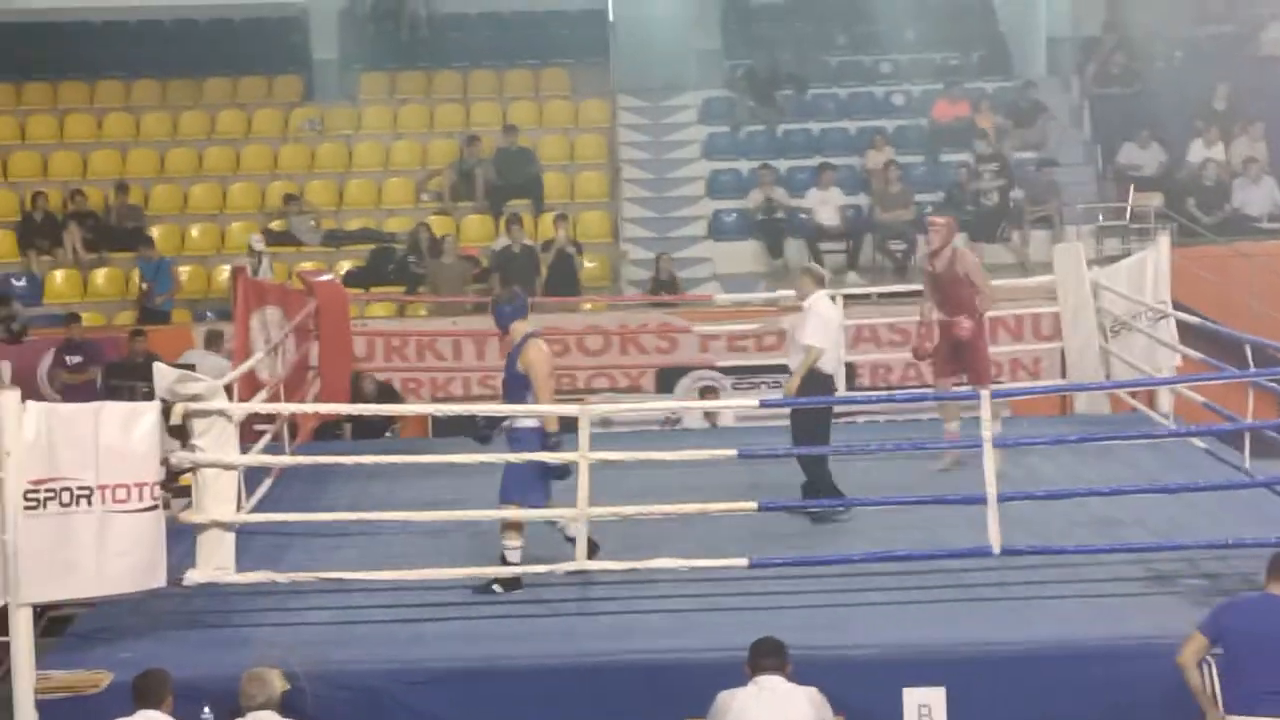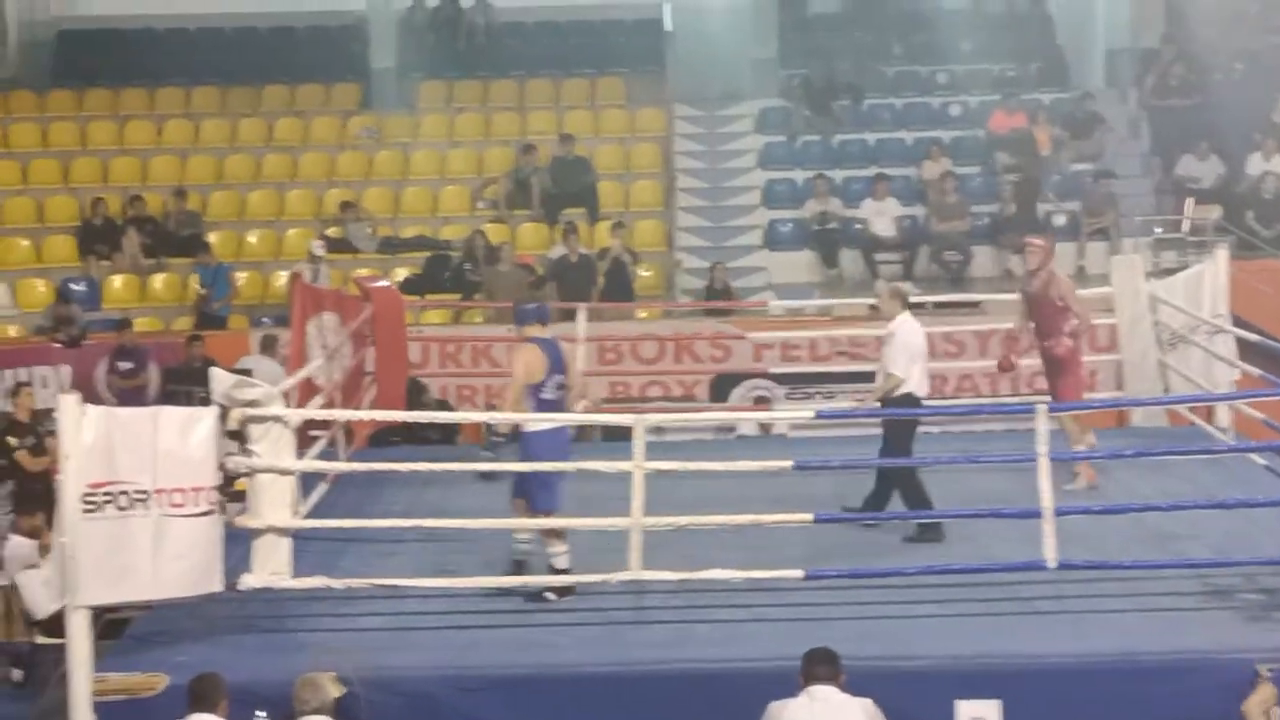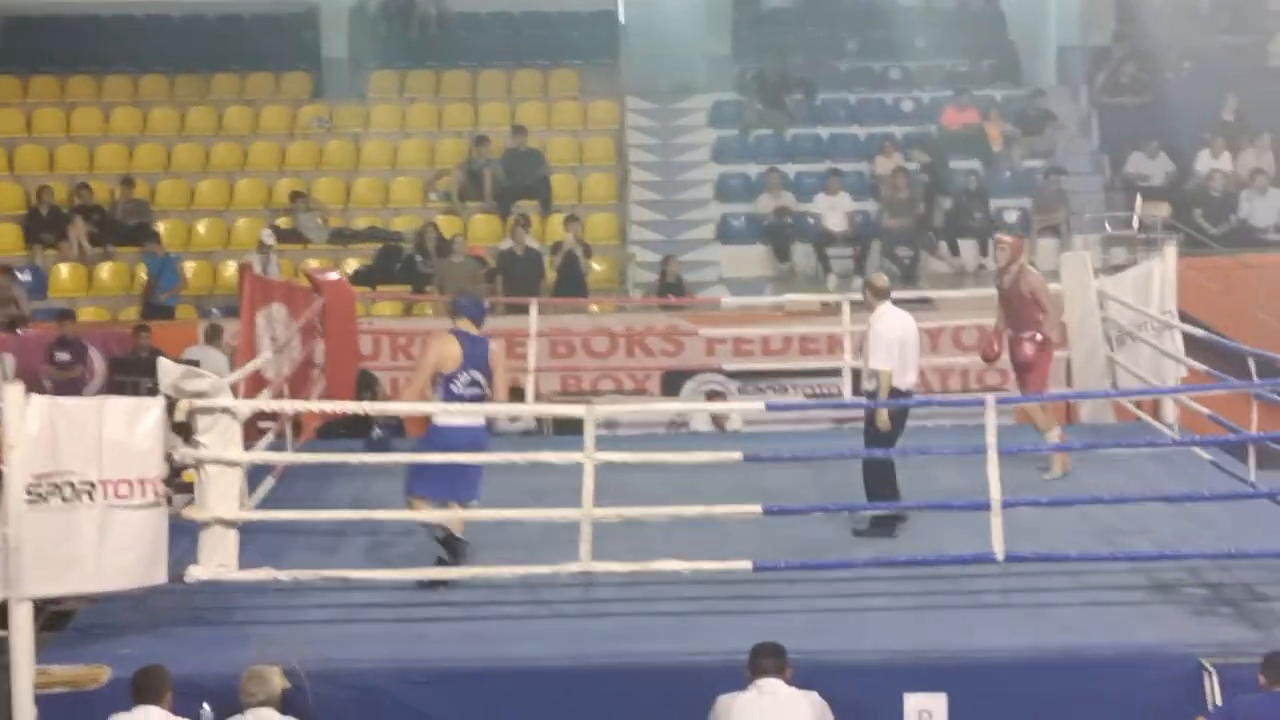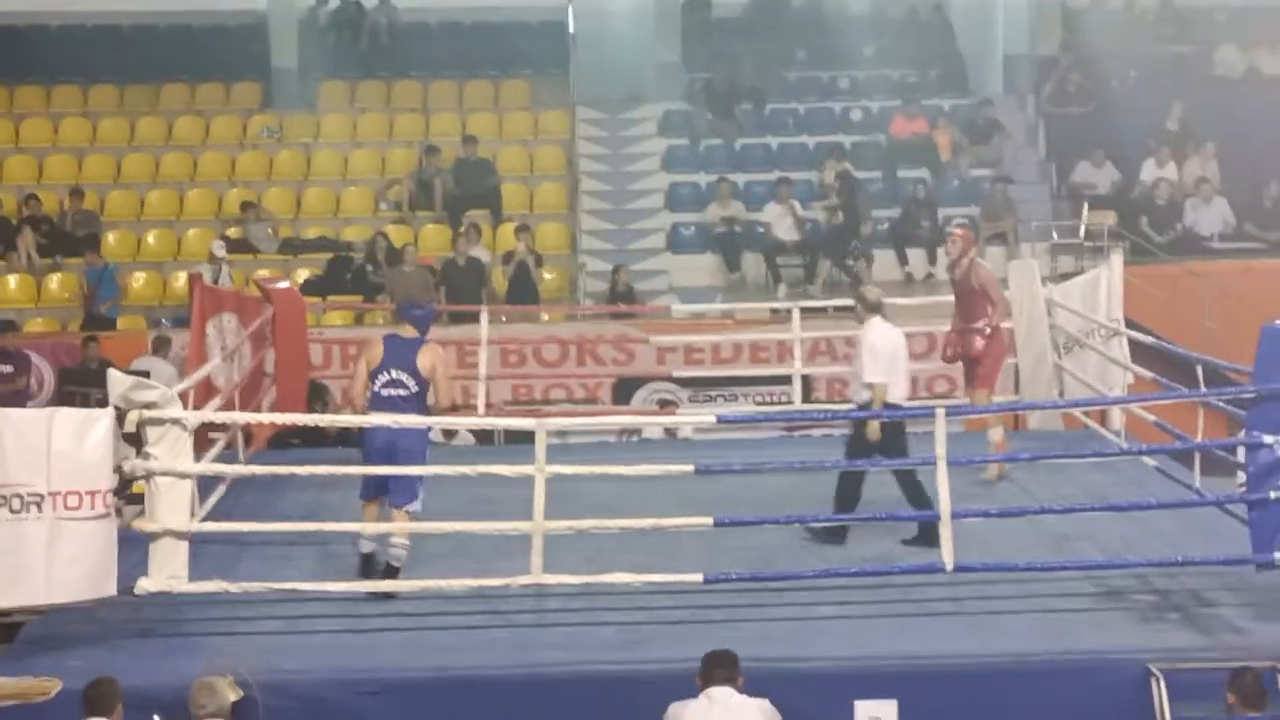
dt=0.3s
person 1, frame 1
left shoulder: (532, 349)
right shoulder: (520, 345)
left elbow: (545, 399)
left wrist: (553, 443)
right wrist: (495, 418)
left hip: (530, 432)
right hip: (522, 430)
left knee: (511, 504)
right knee: (535, 500)
left ankle: (510, 576)
right ankle: (585, 547)
person 1, frame 2
left shoulder: (524, 352)
right shoulder: (558, 347)
left elbow: (512, 401)
right elbow: (571, 390)
left hip: (539, 437)
right hip: (558, 432)
left knee: (544, 510)
right knee: (522, 500)
left ankle: (563, 581)
right ankle: (519, 565)
person 1, frame 3
left shoulder: (442, 343)
right shoulder: (492, 348)
left elbow: (416, 388)
right elbow: (501, 397)
left hip: (445, 429)
right hip: (476, 432)
left knee: (418, 497)
right knee: (456, 503)
left ankle: (452, 542)
right ankle: (449, 562)
person 1, frame 4
left shoulder: (375, 345)
right shoulder: (432, 352)
left elbow: (356, 394)
right elbow: (444, 401)
left hip: (377, 431)
right hip: (412, 435)
left knee: (372, 500)
right knee: (402, 508)
left ankle: (368, 563)
right ankle: (391, 571)
person 2, frame 1
left shoulder: (816, 308)
right shoulder: (824, 306)
left elbow: (815, 349)
left wrist: (796, 378)
left hip: (812, 381)
right hip: (821, 381)
left knee: (806, 443)
right knee: (815, 442)
left ankle: (832, 499)
right ankle: (813, 498)
person 2, frame 2
left shoulder: (903, 332)
right shoulder: (907, 327)
left elbow: (896, 376)
left wrist: (871, 398)
left hip: (901, 403)
right hip: (904, 401)
left knee: (899, 464)
right knee: (890, 458)
left ankle: (929, 523)
right ankle: (871, 508)
person 2, frame 3
left shoulder: (879, 325)
right shoulder: (905, 318)
left elbow: (883, 370)
left wrist: (881, 407)
left hip: (883, 398)
right hip: (903, 395)
left knee: (876, 461)
right knee: (881, 457)
left ankle: (882, 522)
right ankle: (892, 510)
person 2, frame 4
left shoulder: (871, 337)
right shoulder: (896, 333)
left elbow: (877, 383)
right elbow: (900, 374)
left wrist: (873, 418)
left hip: (876, 410)
right hip: (895, 410)
left knee: (853, 470)
right knee: (904, 472)
left ankle: (836, 528)
right ankle: (929, 530)
person 3, frame 1
left shoulder: (965, 259)
right shoulder: (929, 261)
left elbow: (987, 294)
left wrist: (973, 319)
right wrist: (925, 327)
left hip: (969, 328)
right hip: (947, 328)
left knee: (981, 389)
right knee: (942, 387)
person 3, frame 2
left shoulder: (1060, 283)
right shoulder: (1028, 281)
left elbow: (1083, 318)
right elbow: (1026, 314)
left wrist: (1071, 339)
right wrist: (1014, 341)
left hip: (1064, 352)
right hip: (1046, 350)
left knee: (1063, 412)
right knee: (1062, 410)
left ankle: (1086, 471)
right ankle: (1092, 452)
person 3, frame 3
left shoulder: (1030, 278)
right shoulder: (1001, 276)
left elbow: (1051, 312)
left wrist: (1037, 339)
right wrist: (996, 333)
left hip: (1036, 343)
right hip: (1017, 342)
left knee: (1031, 403)
right knee: (1034, 401)
left ankle: (1059, 459)
right ankle: (1060, 449)
person 3, frame 4
left shoulder: (980, 270)
right shoulder: (953, 269)
left elbow: (1002, 305)
left wrist: (986, 331)
right wrist: (954, 332)
left hip: (986, 337)
right hip: (969, 335)
left knee: (980, 399)
right knee: (978, 397)
left ankle: (998, 458)
right ankle: (1000, 453)
